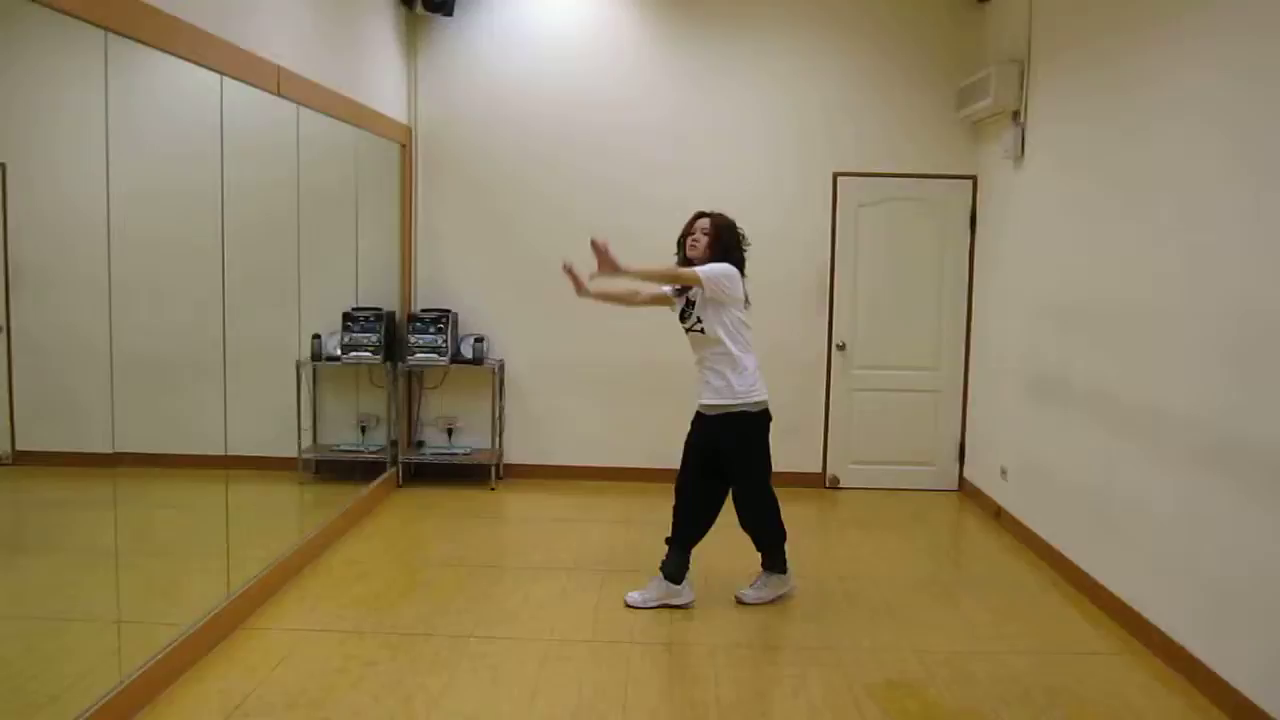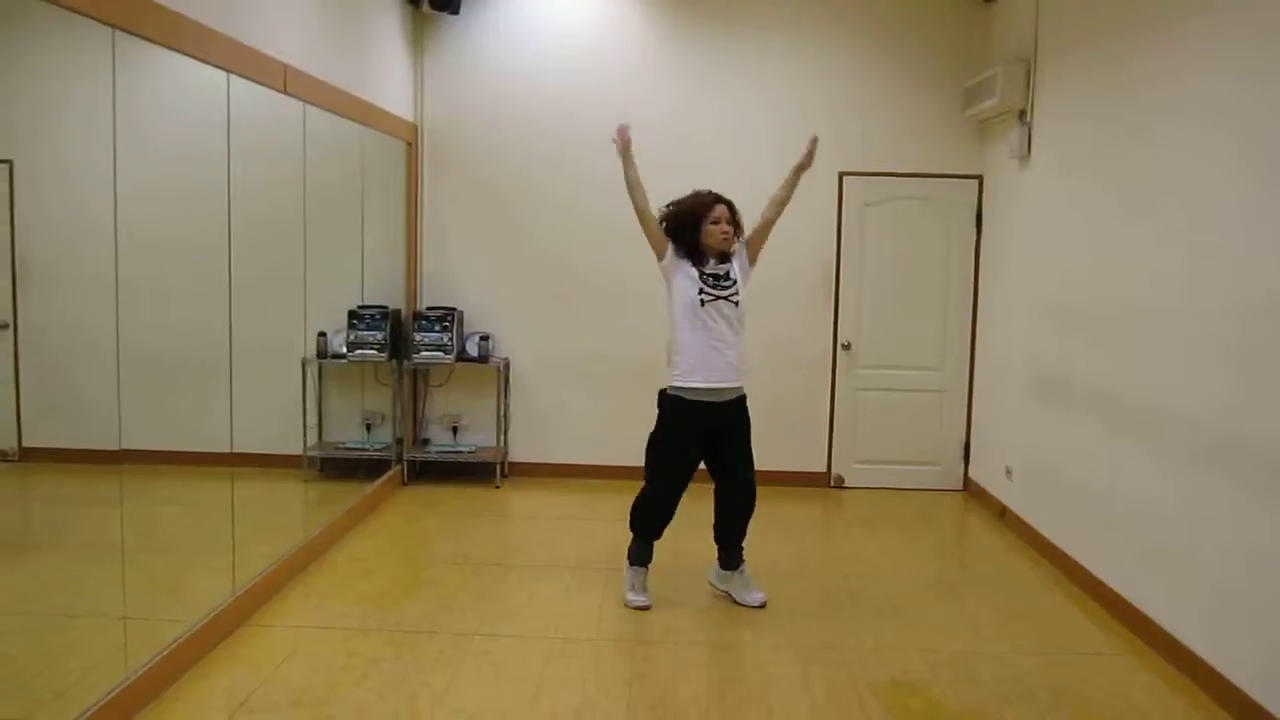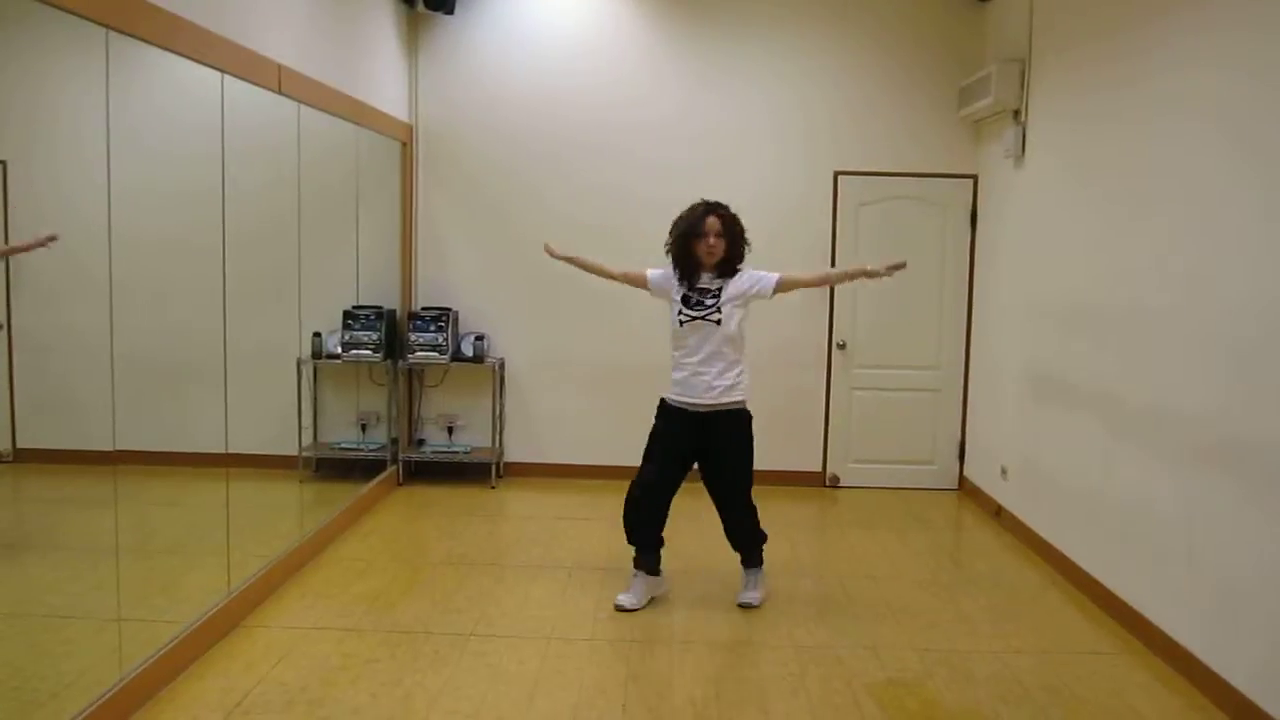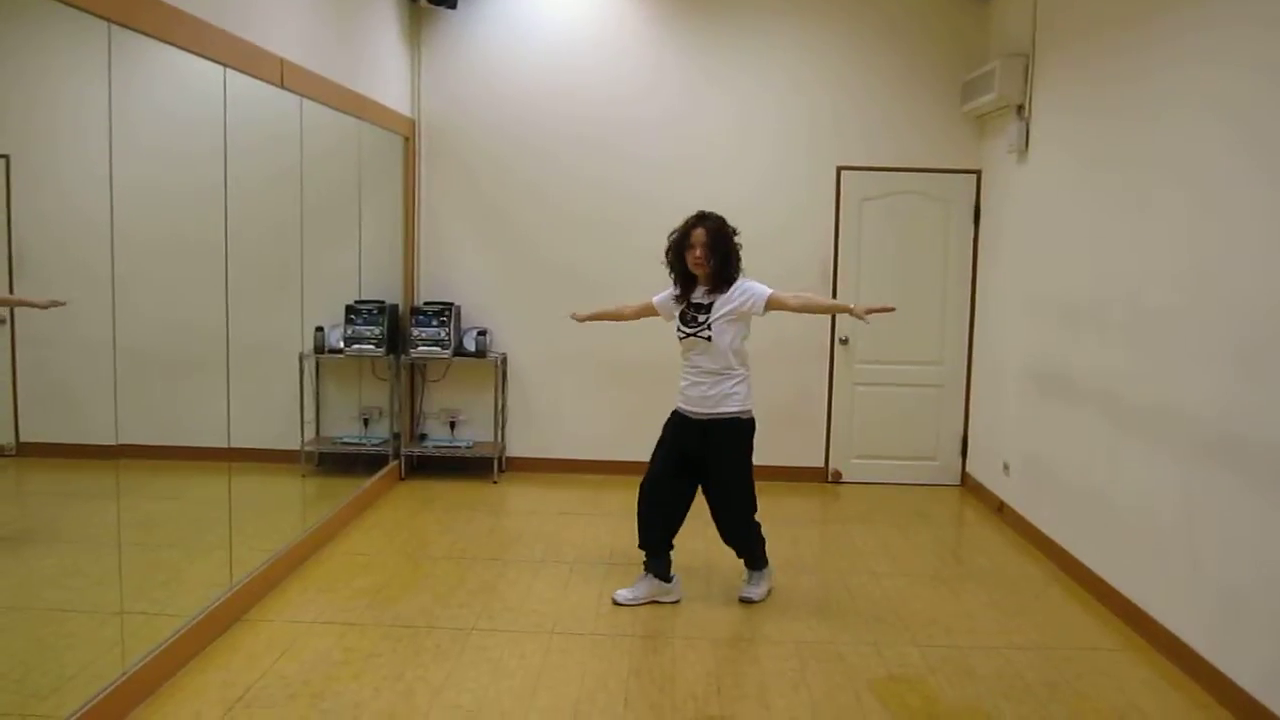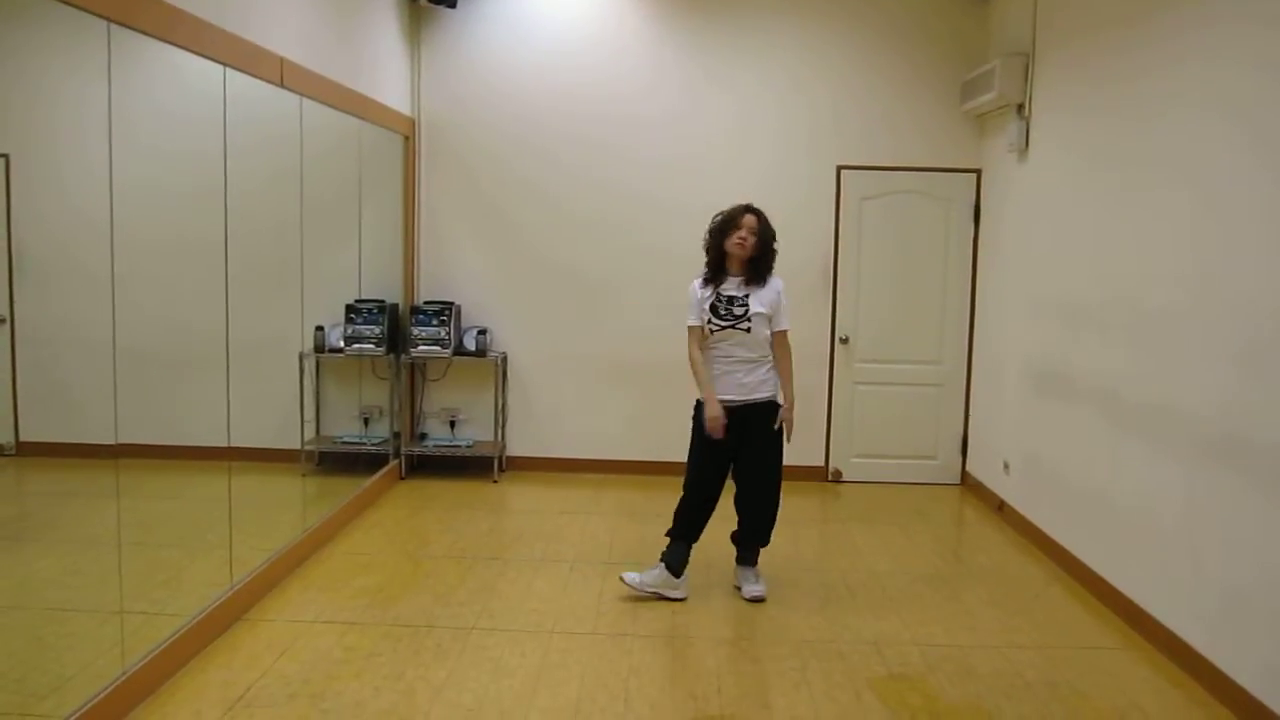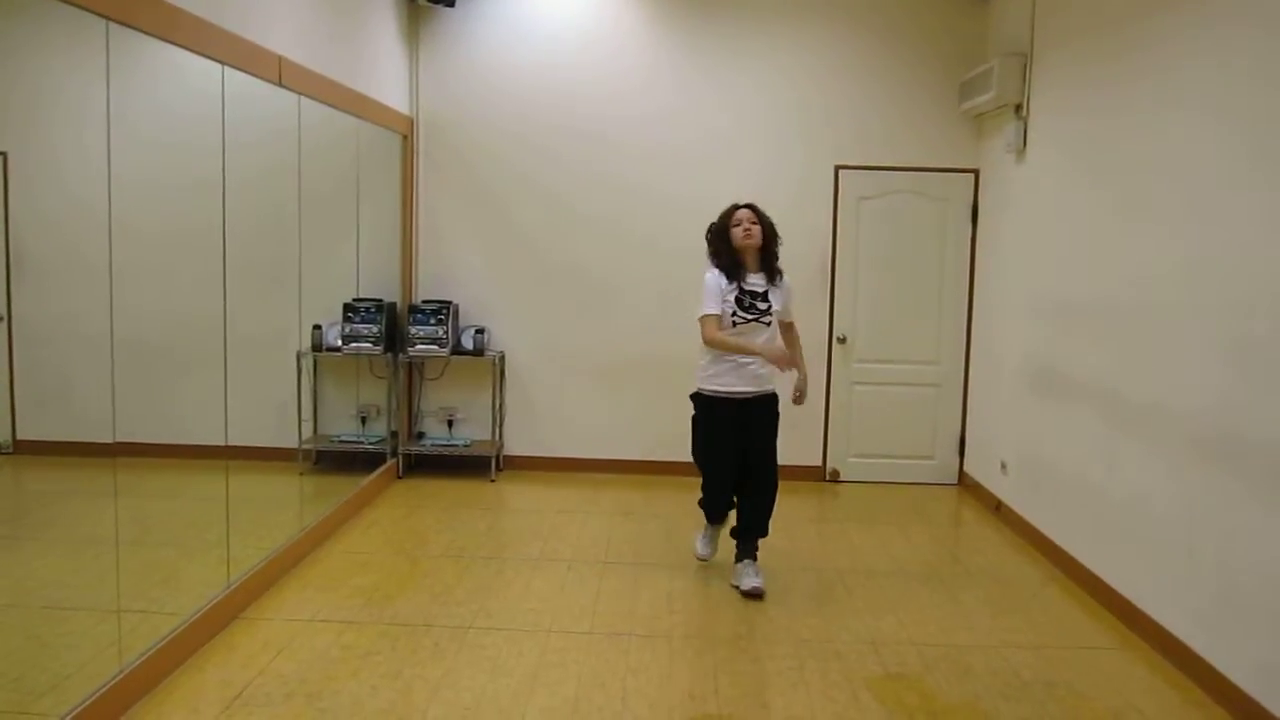
dt=0.4s
person 1, frame 1
left shoulder: (725, 277)
right shoulder: (682, 294)
left elbow: (684, 277)
right elbow: (642, 298)
left wrist: (621, 270)
right wrist: (590, 290)
left hip: (743, 410)
right hip: (710, 412)
left knee: (752, 497)
right knee: (691, 499)
left ankle: (776, 573)
right ankle: (673, 581)
person 1, frame 2
left shoulder: (738, 264)
right shoulder: (675, 264)
left elbow: (771, 215)
right elbow: (643, 212)
left wrist: (800, 168)
right wrist: (627, 156)
left hip: (731, 402)
right hip: (683, 400)
left knee: (738, 491)
right knee: (662, 487)
left ankle: (730, 570)
right ankle: (637, 569)
person 1, frame 3
left shoulder: (745, 281)
right shoulder: (674, 278)
left elbow: (803, 280)
right elbow: (621, 276)
left wrist: (864, 272)
right wrist: (568, 258)
left hip: (726, 411)
right hip: (678, 408)
left knee: (735, 499)
right knee: (646, 492)
left ankle: (753, 572)
right ankle: (648, 573)
person 1, frame 4
left shoulder: (740, 291)
right shoulder: (680, 294)
left elbow: (789, 300)
right elbow: (635, 310)
left wrist: (848, 308)
right wrist: (588, 316)
left hip: (729, 420)
right hip: (686, 416)
left knee: (732, 505)
right knee: (657, 494)
left ankle: (757, 571)
right ankle: (658, 577)
person 1, frame 5
left shoulder: (770, 287)
right shoulder: (702, 287)
left elbow: (781, 348)
right elbow: (695, 348)
left wrist: (788, 402)
right wrist: (710, 400)
left hip: (761, 406)
right hip: (715, 404)
left knee: (759, 491)
right knee: (700, 487)
left ankle: (747, 567)
right ankle: (671, 571)
person 1, frame 6
left shoulder: (778, 282)
right shoulder: (717, 279)
left elbow: (789, 328)
right elbow: (710, 334)
left wrist: (801, 371)
right wrist: (763, 351)
left hip: (760, 398)
right hip: (717, 395)
left knee: (759, 478)
right knee: (716, 472)
left ankle: (746, 559)
right ankle: (713, 522)
